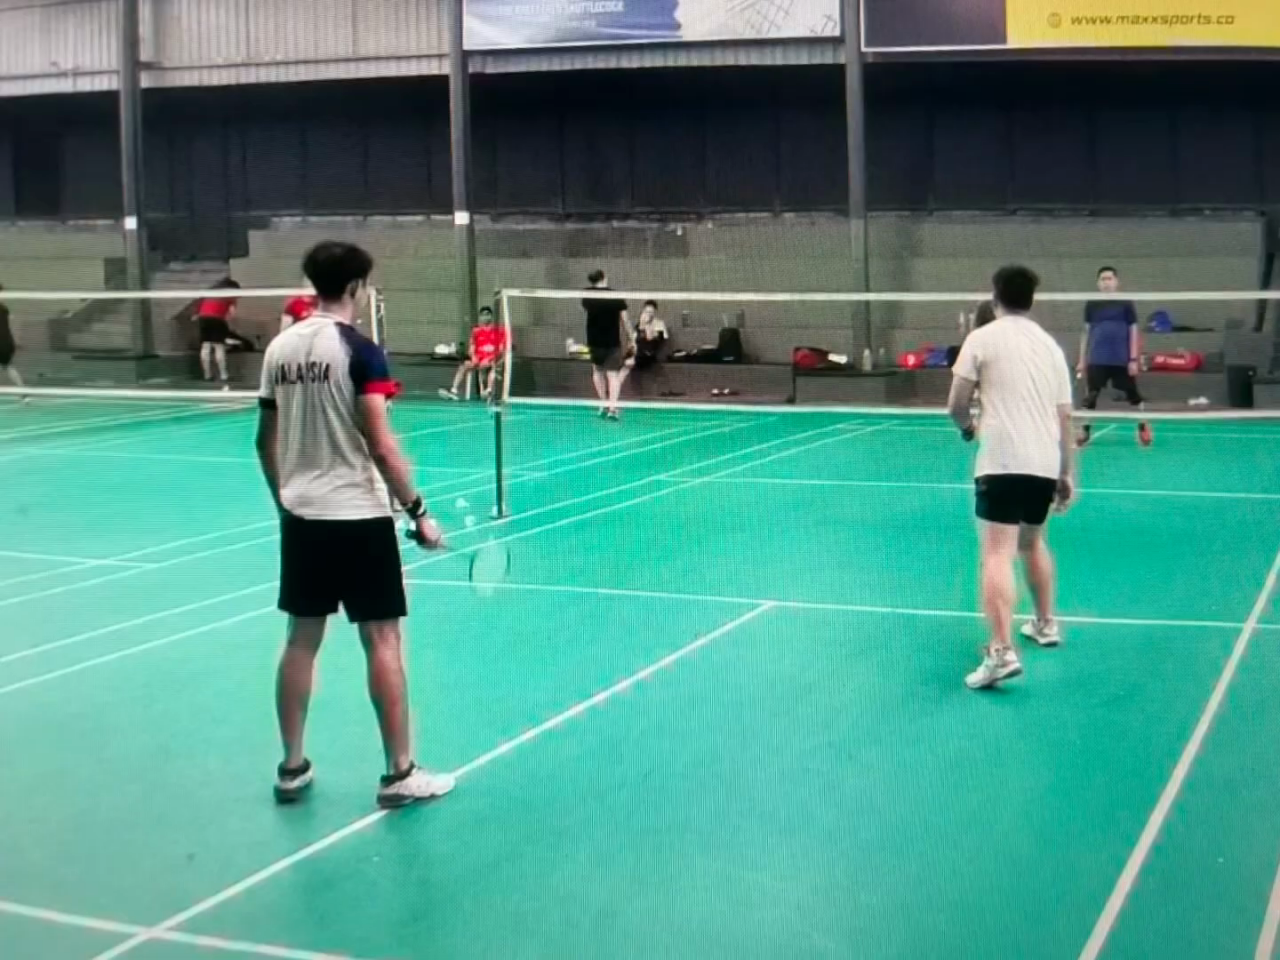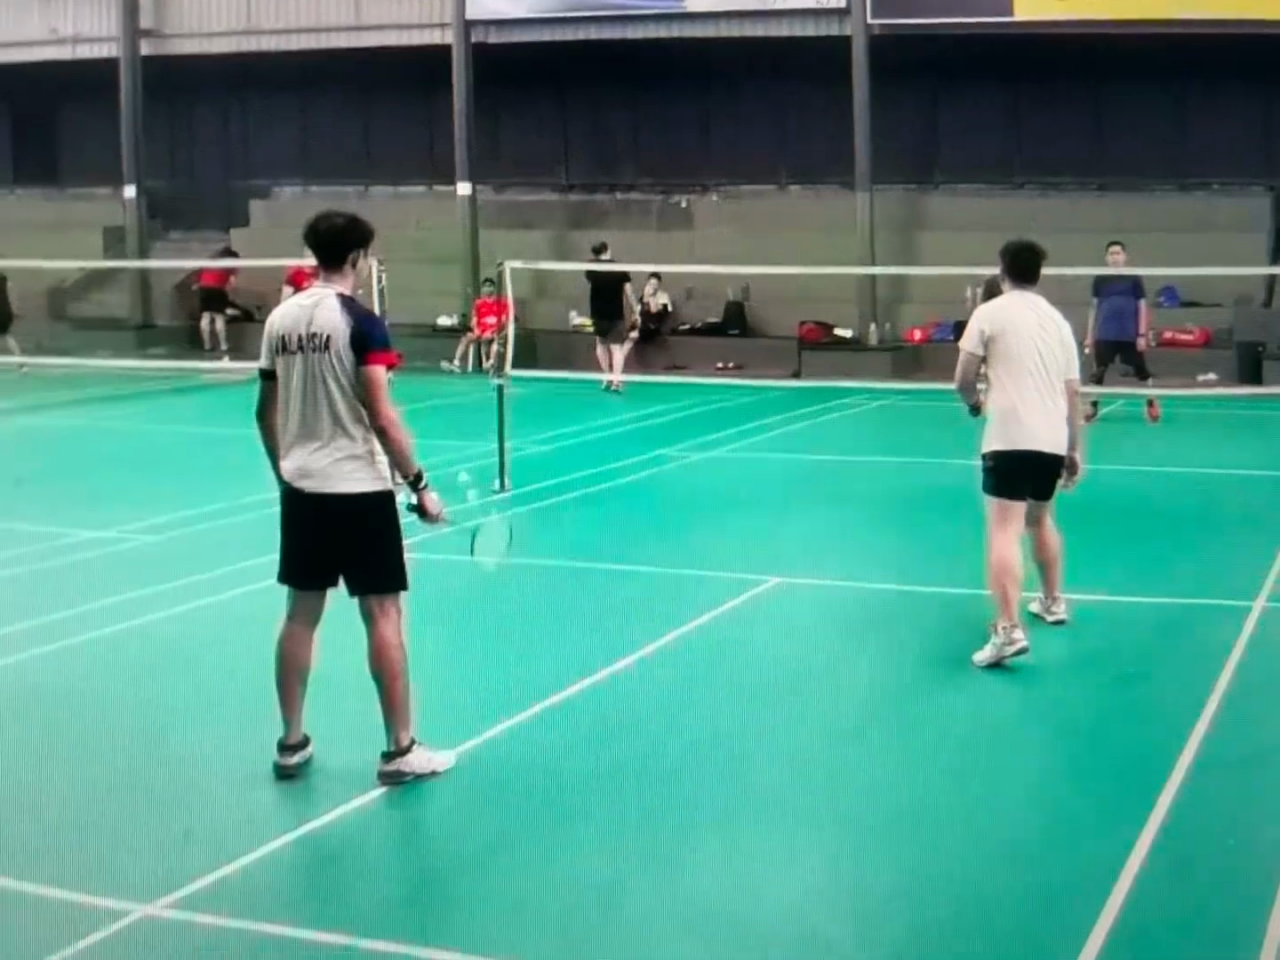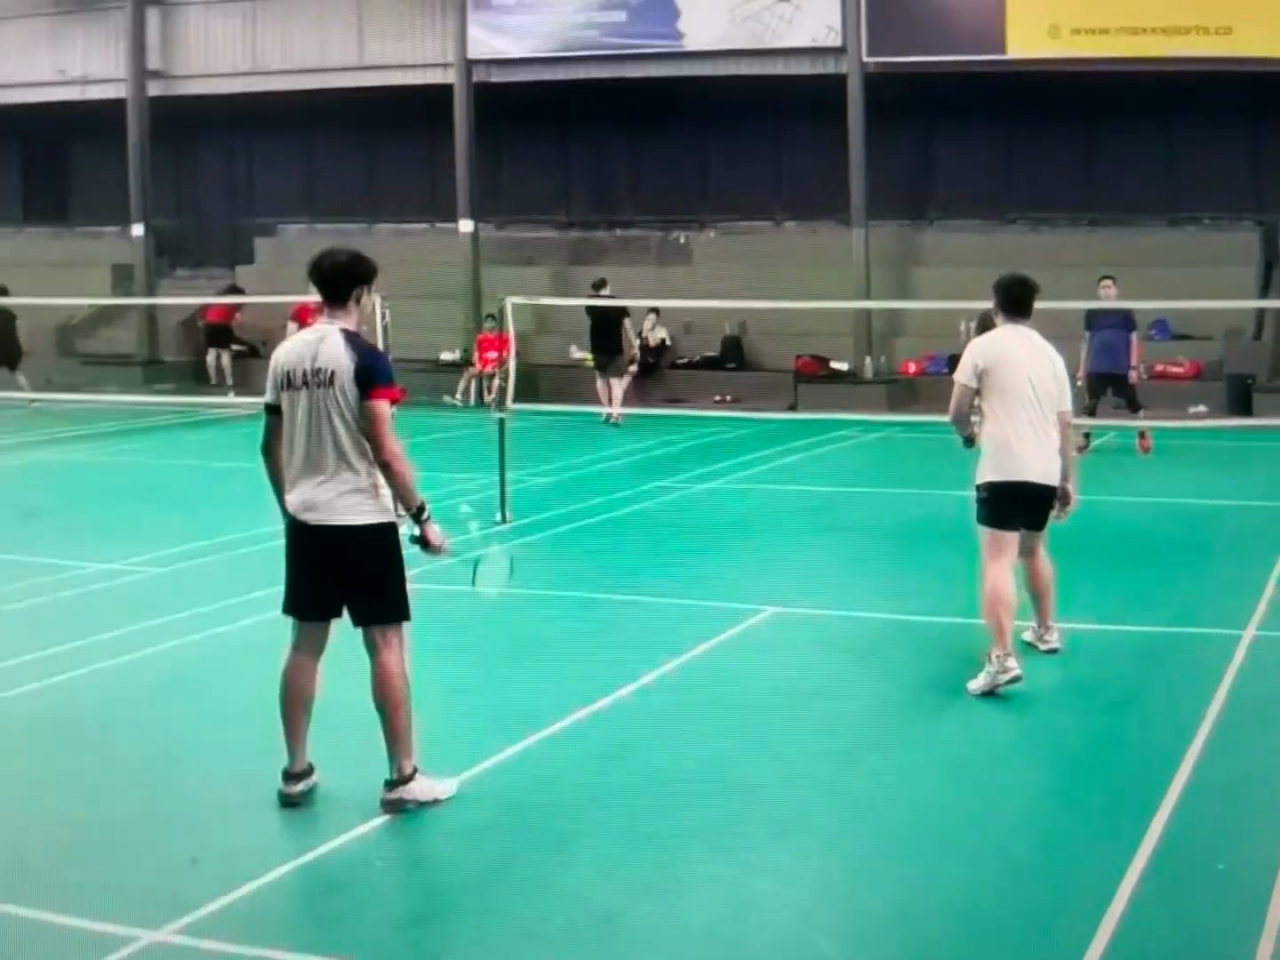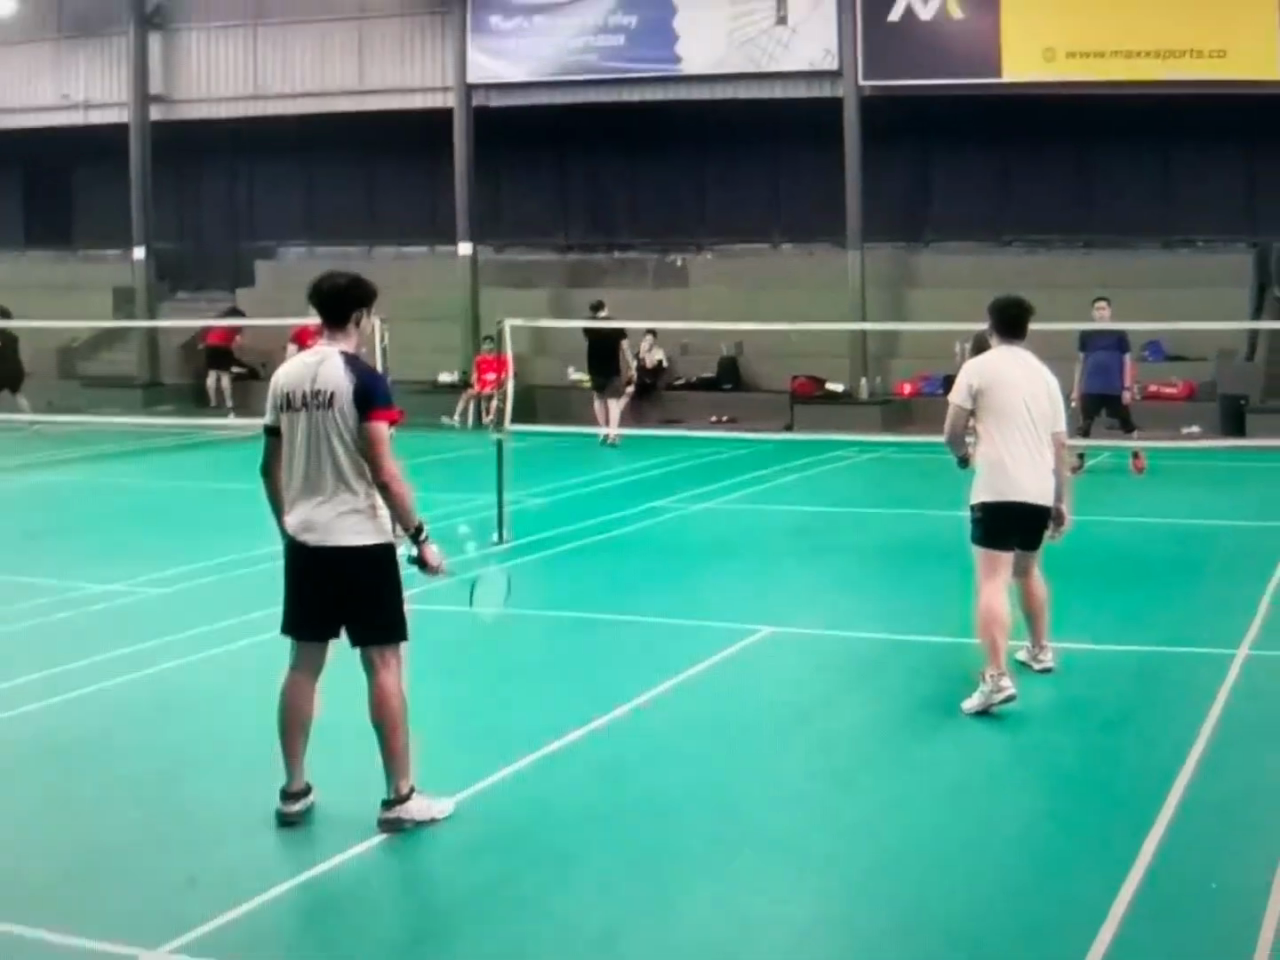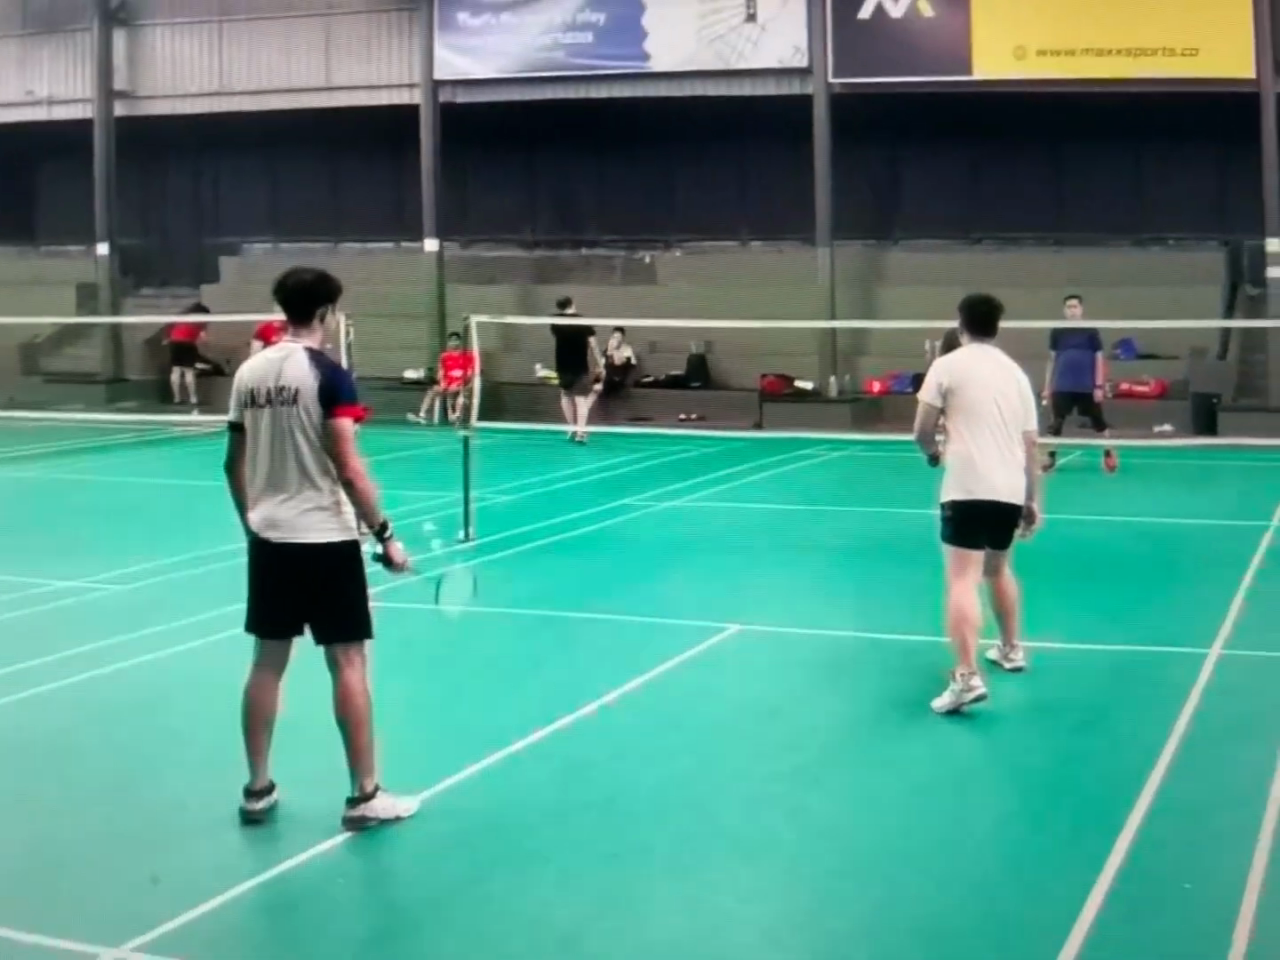
dt=0.2s
person 1, frame 1
left shoulder: (280, 349)
right shoulder: (358, 351)
left elbow: (266, 442)
right elbow: (381, 447)
right wrist: (419, 512)
left hip: (302, 514)
right hip: (357, 516)
left knee: (301, 639)
right knee: (382, 641)
left ankle: (292, 767)
right ankle: (400, 774)
person 1, frame 2
left shoulder: (280, 318)
right shoulder: (360, 321)
left elbow: (266, 413)
right elbow: (382, 418)
right wrist: (420, 485)
left hip: (302, 487)
right hip: (358, 489)
left knee: (300, 613)
right knee: (383, 616)
left ankle: (291, 743)
right ankle: (400, 751)
person 1, frame 3
left shoulder: (284, 354)
right shoulder: (364, 357)
left elbow: (271, 447)
right elbow: (386, 453)
right wrist: (423, 518)
left hip: (306, 520)
right hip: (362, 521)
left knee: (306, 644)
right knee: (386, 646)
left ankle: (296, 771)
right ankle: (404, 778)
person 1, frame 4
left shoulder: (285, 376)
right shoulder: (363, 378)
left elbow: (271, 469)
right elbow: (384, 474)
right wrist: (421, 538)
left hip: (306, 541)
right hip: (360, 541)
left knee: (304, 663)
right knee: (384, 666)
left ankle: (294, 791)
right ankle: (400, 798)
person 1, frame 5
left shoulder: (249, 372)
right shoulder: (328, 374)
left elbow: (234, 464)
right elbow: (349, 471)
right wrist: (385, 535)
left hip: (270, 538)
right hip: (325, 539)
left knee: (267, 662)
right knee: (348, 665)
left ankle: (257, 789)
right ankle: (365, 796)
person 2, frame 1
left shoulder: (983, 338)
right shoulder: (1050, 345)
left elbow: (956, 405)
right elbow: (1064, 416)
left wrist: (969, 427)
right wrist: (1066, 472)
left hip: (1002, 463)
right hip: (1044, 464)
left knee: (997, 554)
right knee: (1033, 542)
left ankle: (1002, 653)
right ankle: (1045, 624)
person 2, frame 2
left shoulder: (989, 312)
right shoulder: (1057, 319)
left elbow: (962, 380)
right elbow: (1073, 392)
left wrist: (975, 402)
right wrist: (1074, 449)
left hip: (1009, 440)
right hip: (1052, 441)
left knee: (1004, 531)
right knee: (1040, 519)
left ankle: (1009, 630)
right ankle: (1053, 602)
person 2, frame 3
left shoulder: (983, 346)
right shoulder: (1050, 353)
left elbow: (957, 412)
right elbow: (1064, 424)
left wrist: (969, 434)
right wrist: (1067, 480)
left hip: (1003, 471)
right hip: (1045, 472)
left knee: (998, 561)
right knee: (1033, 549)
left ankle: (1002, 659)
right ankle: (1046, 630)
person 2, frame 4
left shoulder: (978, 367)
right shoulder: (1044, 374)
left elbow: (952, 433)
right elbow: (1059, 444)
left wrist: (964, 455)
right wrist: (1060, 500)
left hip: (997, 491)
right hip: (1039, 492)
left knee: (992, 581)
right knee: (1028, 569)
left ankle: (997, 678)
right ankle: (1040, 650)
person 2, frame 5
left shoulder: (948, 365)
right shoulder: (1015, 372)
left elbow: (921, 431)
right elbow: (1030, 443)
left wrist: (934, 453)
right wrist: (1032, 499)
left hip: (968, 490)
right hip: (1010, 491)
left knee: (962, 580)
right knee: (998, 568)
left ankle: (967, 678)
right ankle: (1011, 649)
